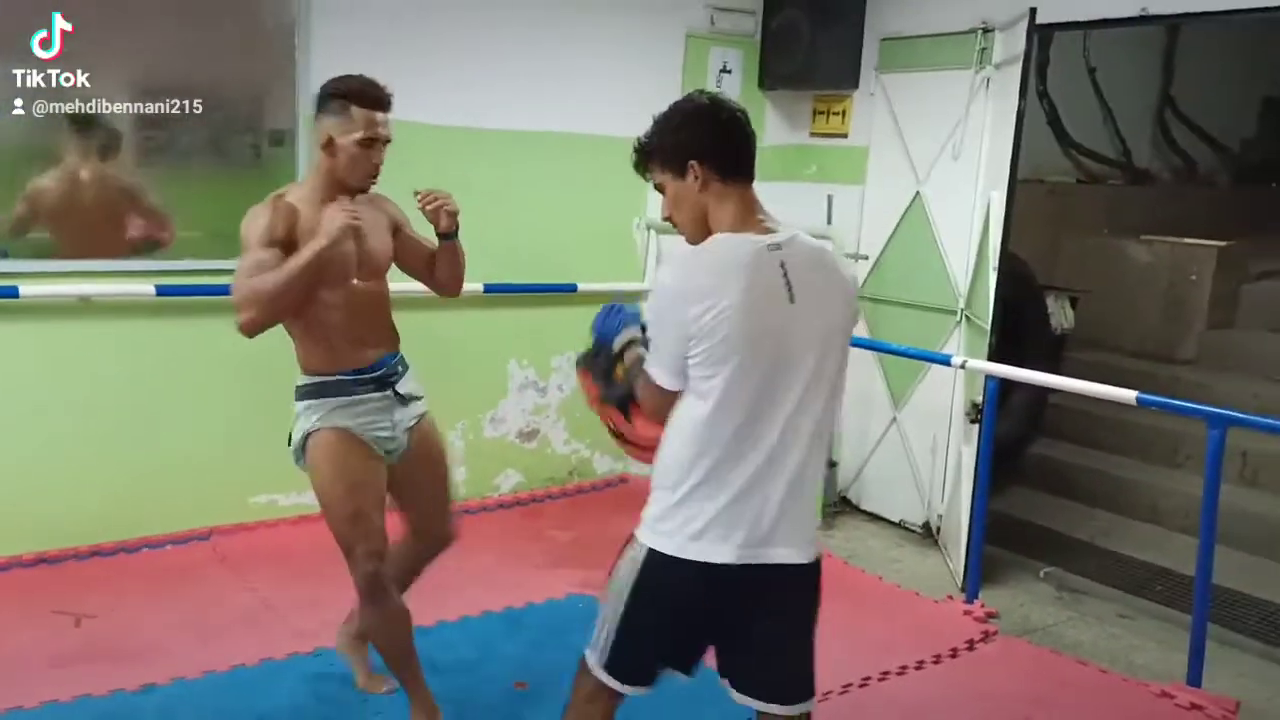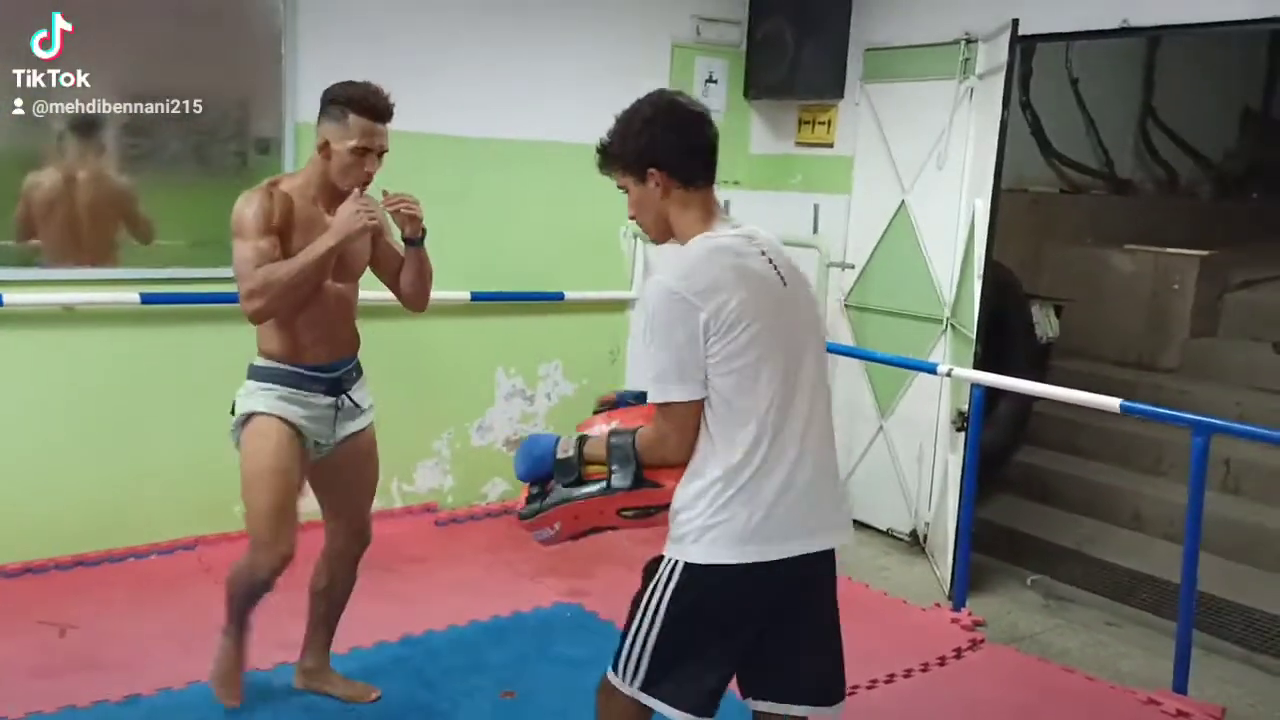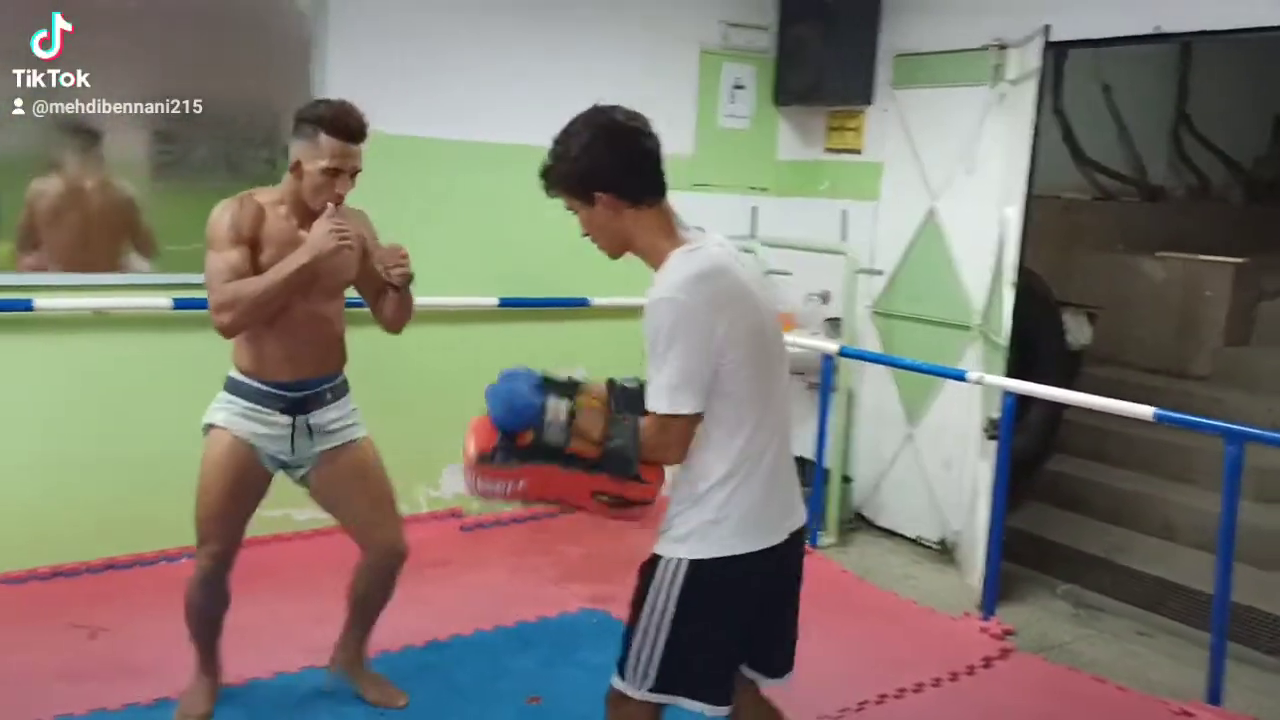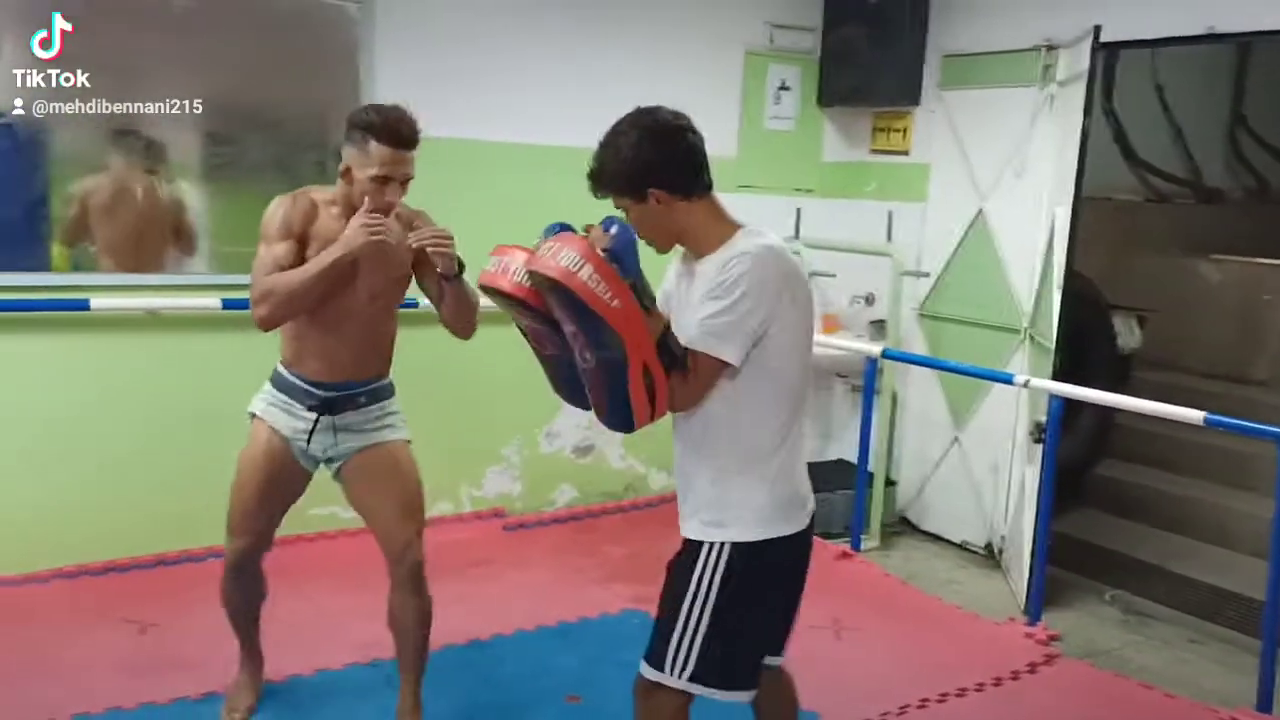
dt=0.3s
person 1, frame 1
left shoulder: (383, 210)
right shoulder: (273, 217)
left elbow: (447, 285)
right elbow: (249, 317)
left wrist: (447, 233)
right wrist: (323, 243)
left hip: (398, 388)
right hip: (331, 405)
left knee: (435, 536)
right knee: (373, 567)
left ankle: (356, 632)
person 1, frame 2
left shoulder: (366, 211)
right shoulder: (264, 203)
left elbow: (415, 299)
right elbow: (256, 301)
left wrist: (414, 238)
right wrist: (333, 237)
left hip: (347, 392)
right hip: (279, 393)
left knee: (353, 538)
right knee: (270, 553)
left ankle: (314, 663)
right ankle: (233, 638)
person 1, frame 3
left shoulder: (356, 228)
right shoulder: (239, 215)
left elbow: (391, 322)
right elbow: (225, 313)
left wrist: (401, 285)
right wrist: (305, 254)
left hip: (329, 411)
right hip: (249, 410)
left knee: (389, 546)
right knee: (212, 558)
left ankle: (350, 653)
person 1, frame 4
left shoulder: (415, 228)
right shoulder: (293, 211)
left elbow: (464, 327)
right elbow: (264, 309)
left wrist: (452, 271)
right wrist: (342, 249)
left hip: (369, 414)
right hip: (289, 405)
left knee: (408, 561)
right knee: (241, 552)
right ankle: (250, 665)
person 2, frame 1
left shoulder: (689, 280)
right shoulder: (833, 275)
left elbow: (658, 409)
left wrist: (627, 347)
left hip: (688, 541)
right hip: (787, 544)
person 2, frame 2
left shoulder: (676, 286)
right shoulder: (778, 263)
left elbow: (675, 442)
left wrist: (573, 449)
right wrist: (656, 396)
left hip: (723, 548)
right hip: (810, 537)
person 2, frame 3
left shoulder: (681, 295)
right shoulder: (705, 262)
left elbow: (665, 442)
left wrist: (557, 416)
right wrist: (571, 395)
left hip: (714, 541)
right hip: (769, 527)
person 2, frame 4
left shoulder: (751, 266)
right shoulder: (696, 262)
left elbow: (682, 388)
right elbow: (651, 345)
left hip: (742, 526)
right hip: (770, 517)
right knee: (756, 664)
